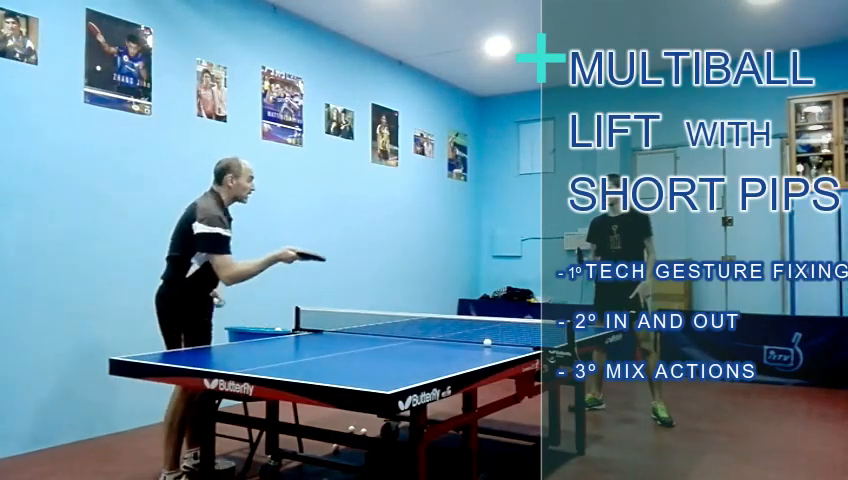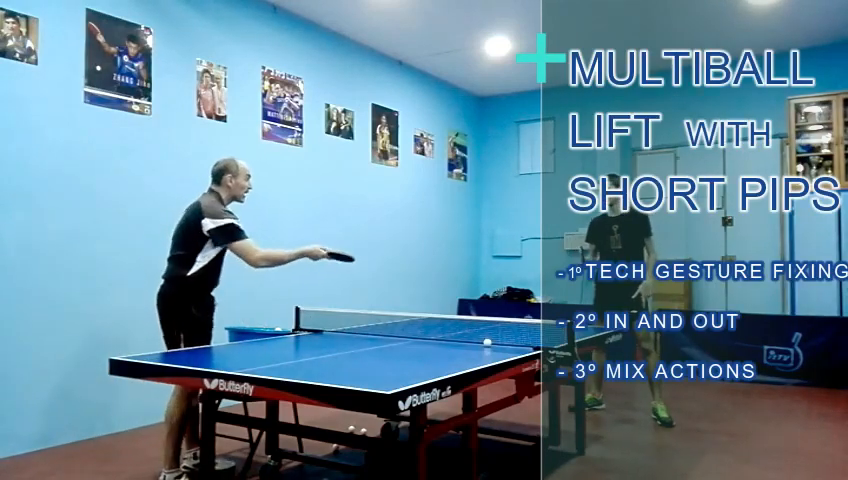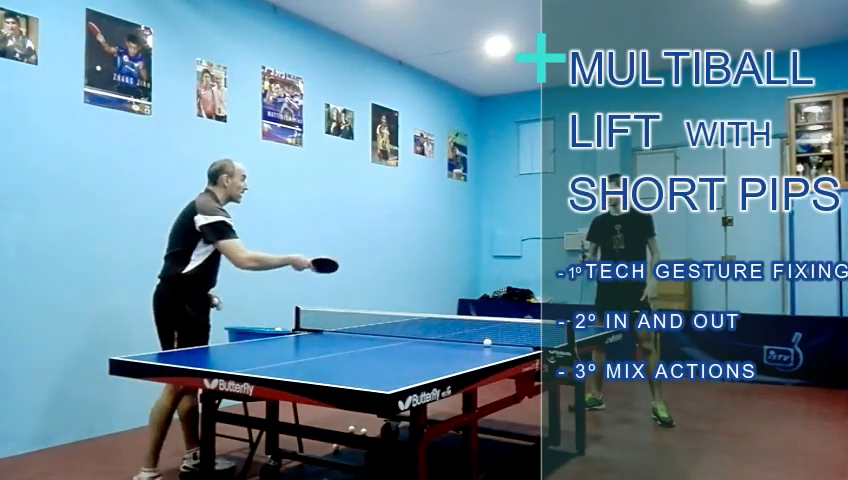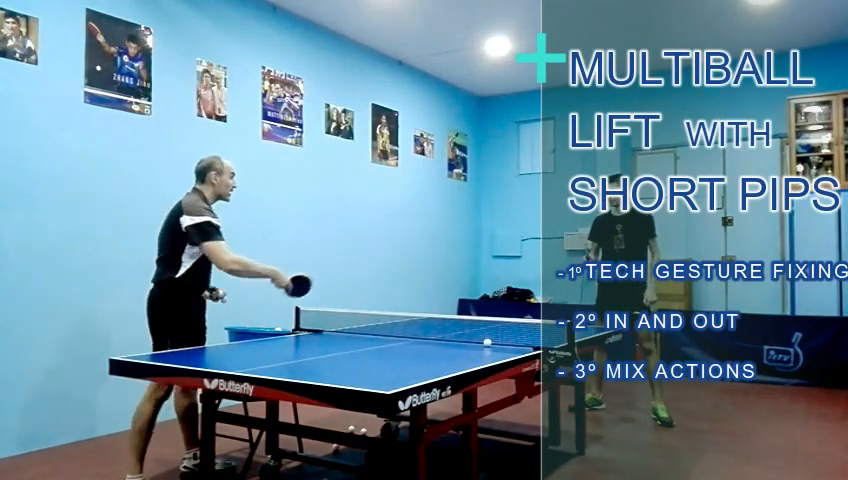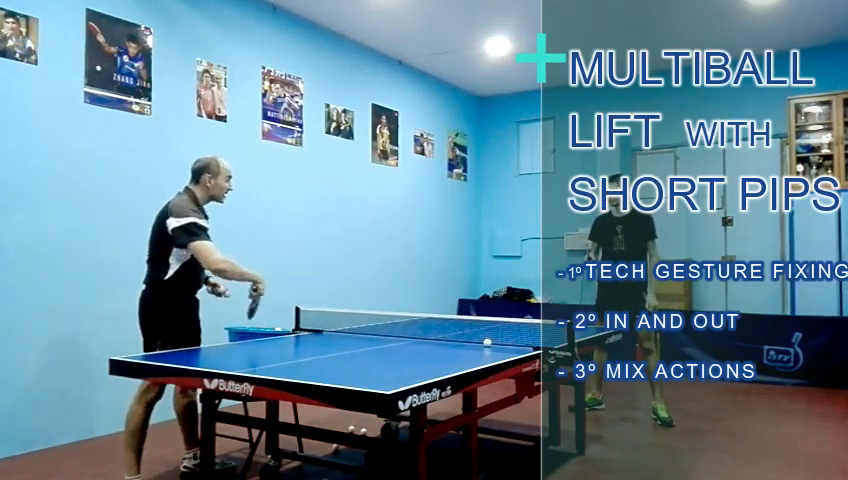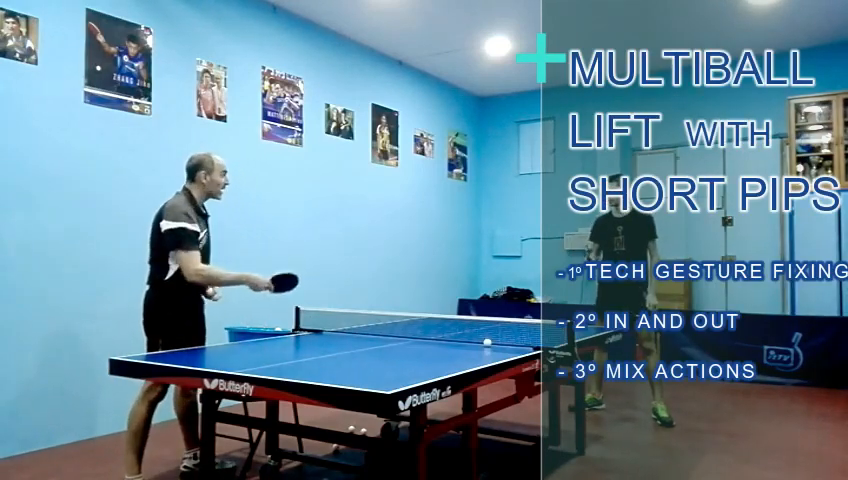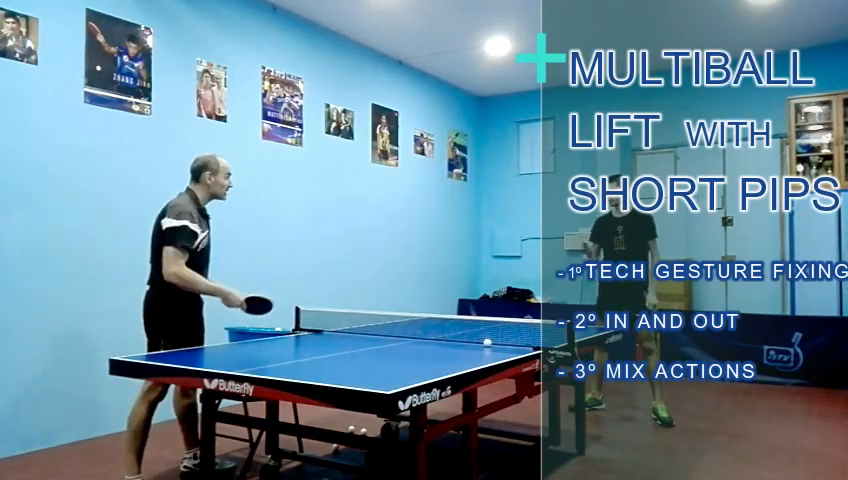
dt=0.3s
person 1, frame 1
left shoulder: (214, 209)
right shoulder: (209, 216)
right elbow: (228, 274)
left wrist: (208, 291)
right wrist: (275, 257)
left hip: (194, 302)
right hip: (180, 305)
right knee: (187, 385)
person 1, frame 2
left shoulder: (208, 208)
right shoulder: (215, 212)
right elbow: (258, 258)
right wrist: (305, 252)
left hip: (192, 302)
right hip: (181, 303)
right knee: (186, 384)
person 1, frame 3
left shoulder: (206, 209)
right shoulder: (209, 210)
right elbow: (243, 259)
left wrist: (206, 292)
right wrist: (290, 260)
left hip: (189, 302)
right hip: (178, 303)
right knee: (177, 383)
person 1, frame 4
left shoulder: (197, 208)
right shoulder: (195, 210)
right elbow: (228, 263)
left wrist: (206, 288)
right wrist: (272, 273)
left hip: (187, 305)
right hip: (171, 306)
right knee: (161, 387)
person 1, frame 5
left shoulder: (192, 210)
right shoulder: (183, 211)
right elbow: (216, 262)
left wrist: (206, 282)
right wrist: (255, 277)
left hip: (182, 306)
right hip: (163, 308)
right knee: (152, 387)
person 1, frame 6
left shoulder: (197, 210)
right shoulder: (178, 212)
right elbow: (193, 271)
left wrist: (205, 288)
right wrist: (247, 279)
left hip: (188, 308)
right hip: (167, 309)
left knee: (189, 383)
right knee: (155, 387)
person 1, frame 7
left shoulder: (198, 212)
right shoulder: (181, 212)
right elbow: (173, 272)
left wrist: (216, 291)
right wrist: (222, 292)
left hip: (187, 309)
right hip: (167, 310)
left knee: (188, 382)
right knee: (156, 386)
person 2, frame 1
left shoulder: (639, 218)
right shoulder: (598, 223)
left elbow: (651, 253)
left wrist: (646, 281)
left hip: (632, 290)
right hip: (605, 290)
left knee: (647, 345)
right knee: (599, 343)
left ankle: (657, 404)
right ankle: (595, 396)
person 2, frame 2
left shoulder: (639, 218)
right shoulder: (597, 223)
left elbow: (651, 253)
left wrist: (647, 281)
right wrist: (587, 262)
left hip: (633, 290)
right hip: (605, 291)
left knee: (647, 345)
right knee: (599, 343)
left ankle: (657, 404)
right ankle: (595, 396)
person 2, frame 3
left shoulder: (641, 218)
right shoulder: (599, 222)
left elbow: (654, 252)
right elbow: (592, 254)
left wrist: (652, 281)
right wrist: (587, 260)
left hip: (636, 291)
right hip: (607, 290)
left knee: (648, 345)
right knee: (599, 343)
left ankle: (658, 404)
right ankle: (595, 396)
person 2, frame 4
left shoulder: (643, 219)
right shoulder: (600, 222)
left elbow: (654, 254)
right elbow: (593, 253)
left wrist: (650, 286)
right wrist: (591, 260)
left hip: (636, 291)
right hip: (608, 291)
left knee: (649, 345)
right knee: (600, 342)
left ankle: (658, 404)
right ankle: (595, 395)
person 2, frame 5
left shoulder: (643, 219)
right shoulder: (601, 222)
left elbow: (653, 257)
right elbow: (593, 253)
left wrist: (651, 292)
right wrist: (592, 260)
left hip: (636, 291)
right hip: (608, 291)
left knee: (649, 345)
right knee: (600, 343)
left ankle: (658, 404)
right ankle: (595, 395)
person 2, frame 6
left shoulder: (643, 220)
right shoulder: (601, 223)
left elbow: (654, 257)
right elbow: (594, 254)
left wrist: (652, 291)
right wrist: (592, 259)
left hip: (637, 291)
right hip: (608, 292)
left knee: (649, 345)
right knee: (600, 343)
left ankle: (658, 404)
right ankle: (595, 395)
person 2, frame 7
left shoulder: (643, 219)
right shoulder: (601, 223)
left elbow: (654, 256)
right elbow: (594, 256)
left wrist: (652, 290)
right wrist: (590, 257)
left hip: (637, 291)
right hip: (609, 291)
left knee: (650, 345)
right knee: (600, 342)
left ankle: (658, 404)
right ankle: (594, 395)
